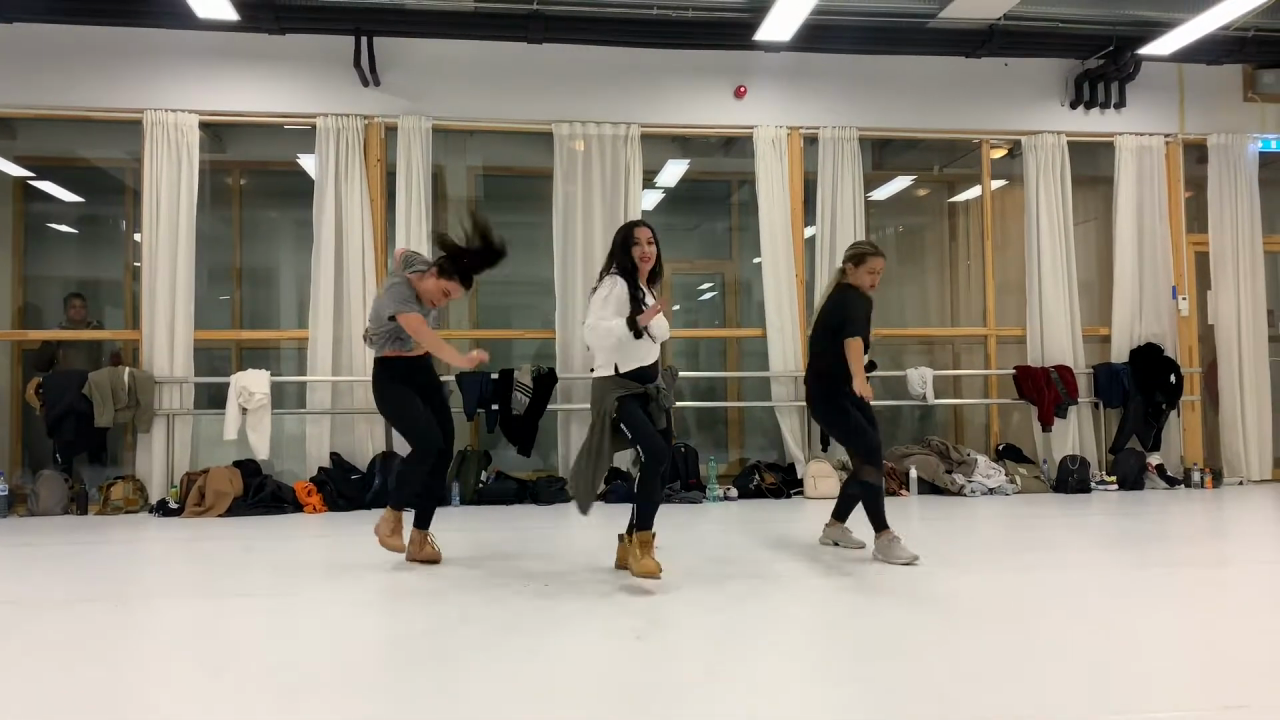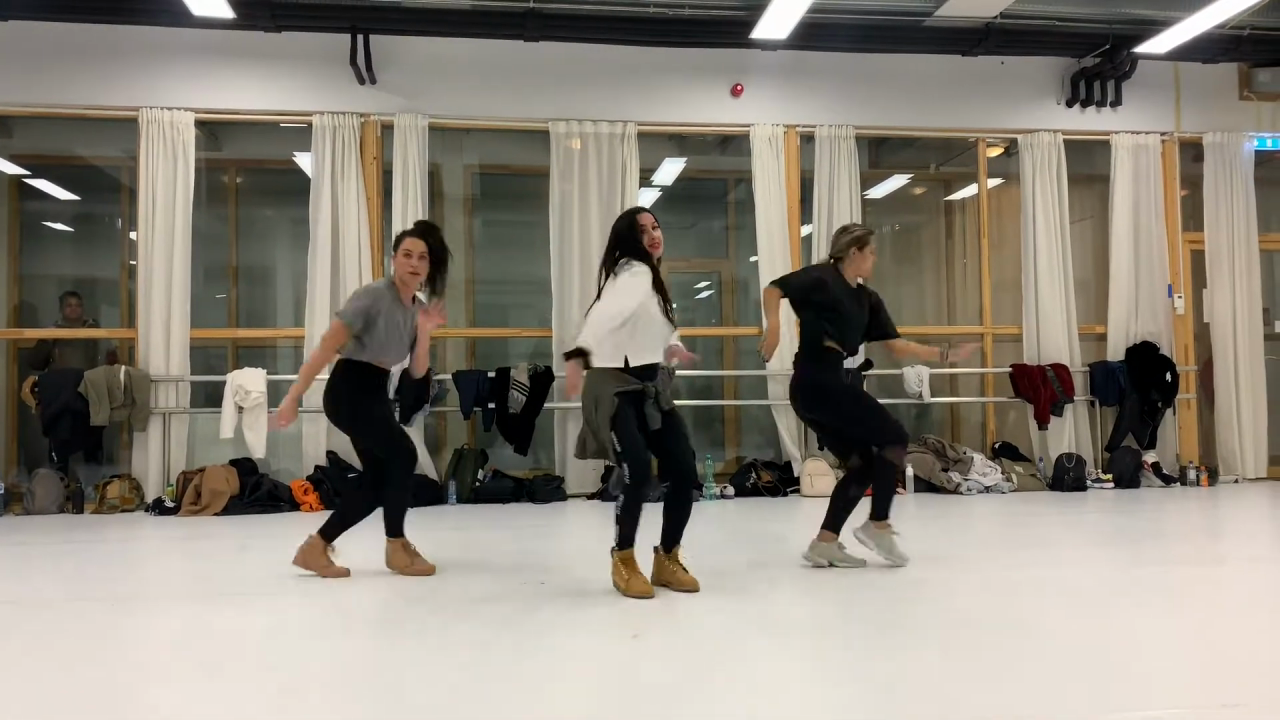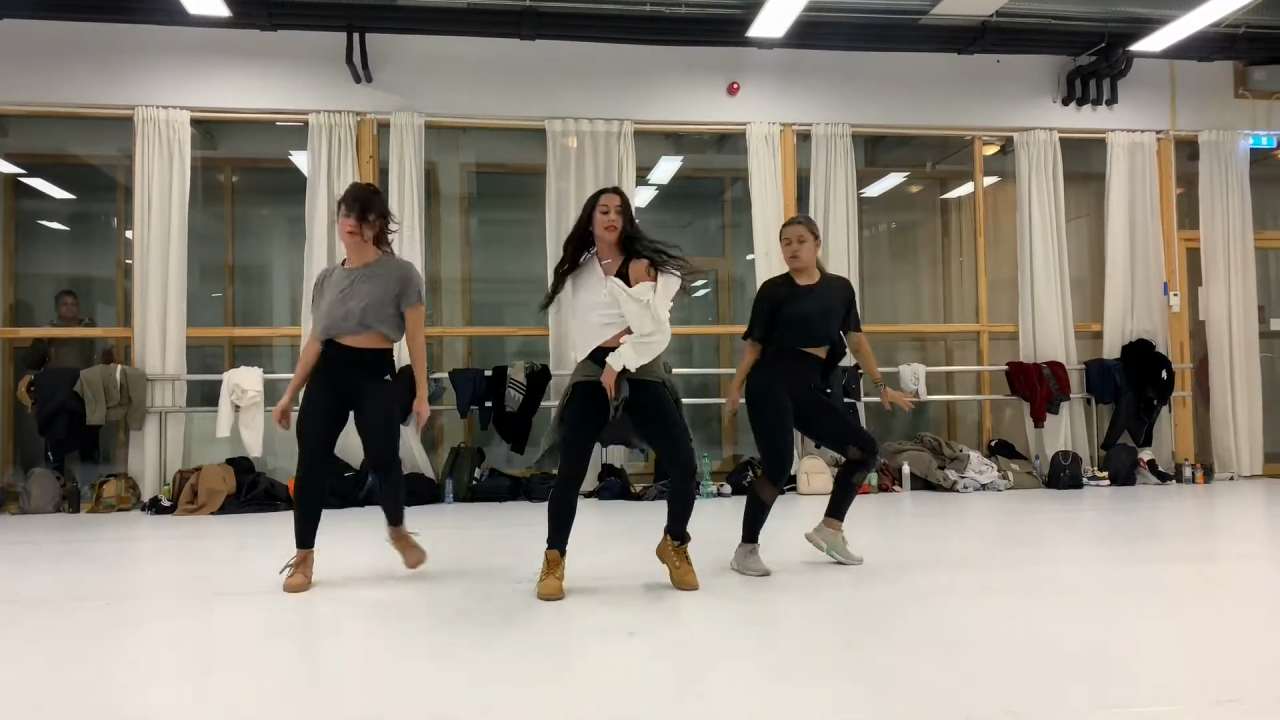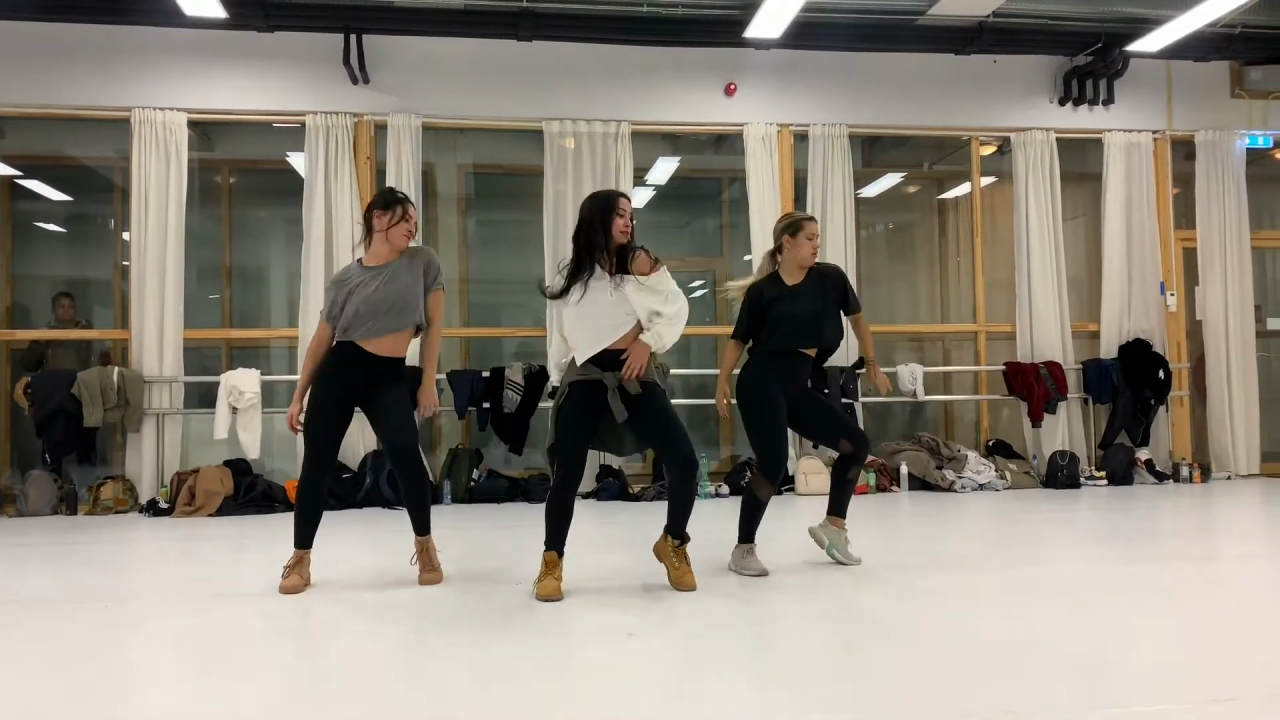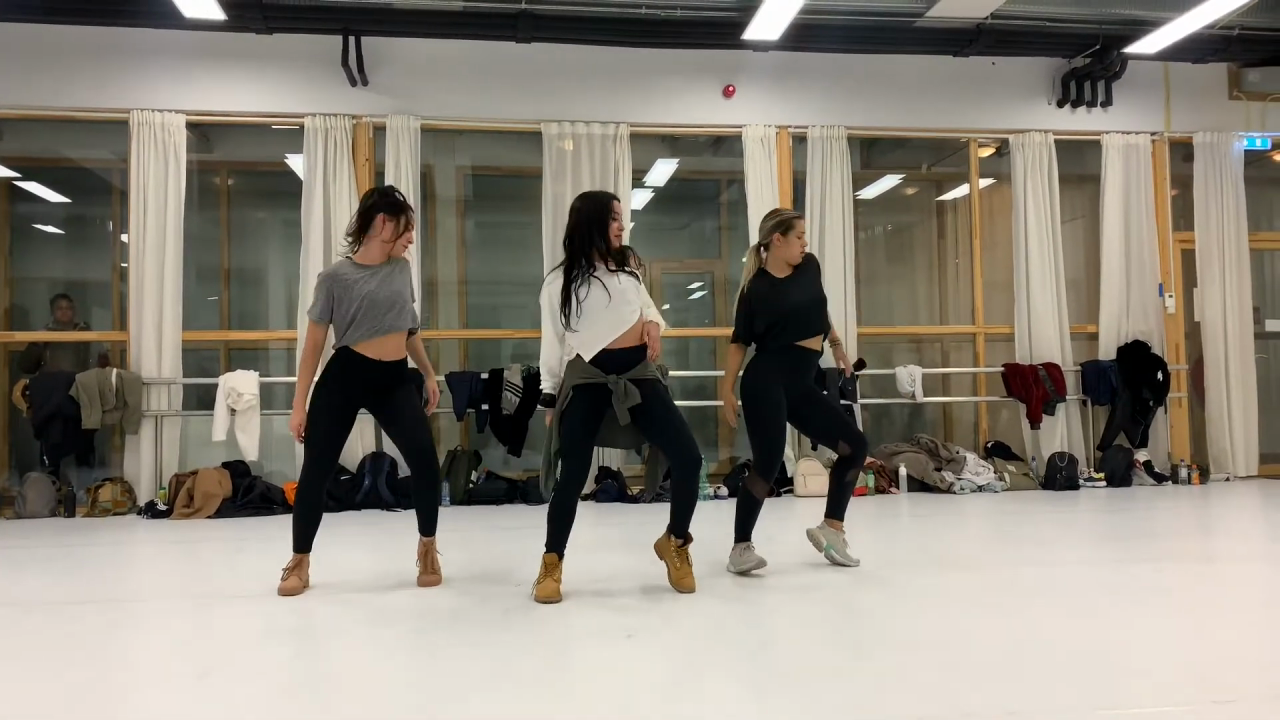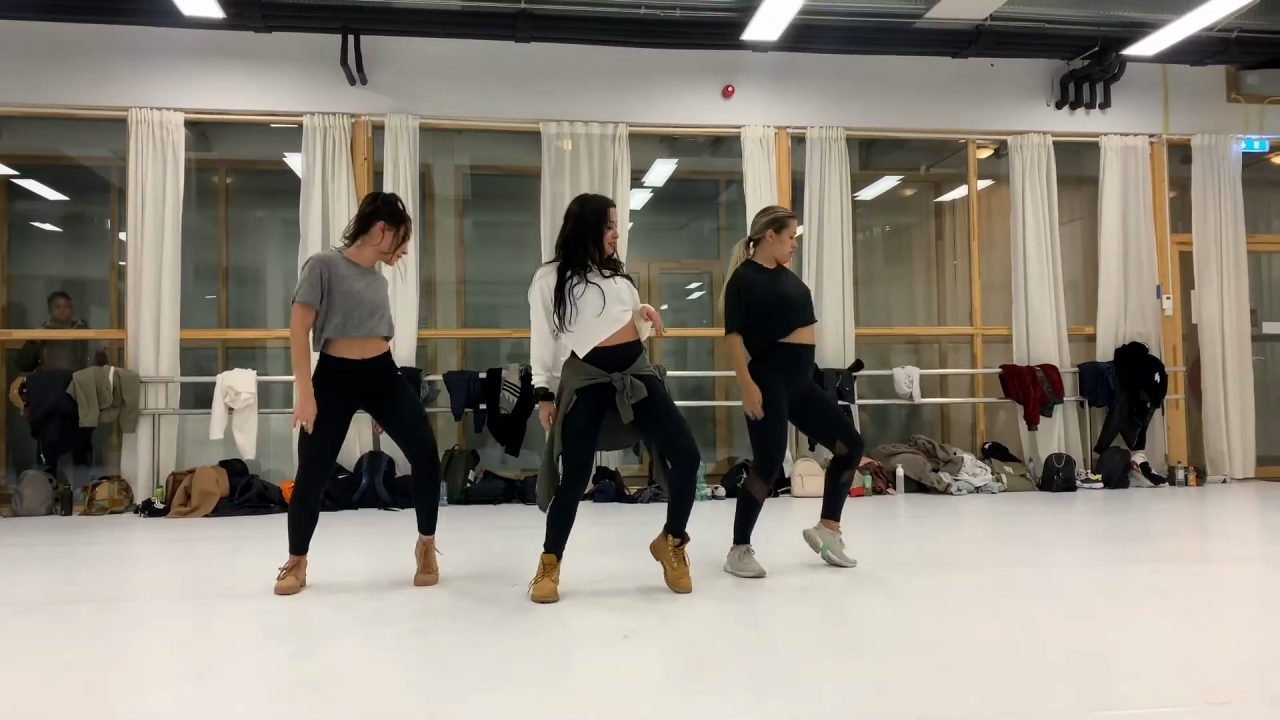
dt=0.4s
person 1, frame 1
left shoulder: (647, 290)
right shoulder: (615, 284)
right elbow: (594, 333)
right wrist: (637, 323)
left hip: (651, 387)
right hip: (618, 390)
left knee: (660, 468)
right knee: (656, 457)
left ankle: (633, 543)
right ankle: (639, 541)
person 1, frame 2
left shoulder: (654, 280)
right shoulder: (631, 272)
right elbow: (608, 311)
left wrist: (672, 347)
right wrist: (579, 353)
left hip: (653, 388)
right hip: (614, 385)
left knee: (685, 474)
right knee: (639, 474)
left ankle: (667, 559)
right ankle: (623, 558)
person 1, frame 3
left shoulder: (642, 265)
right shoulder: (575, 269)
left elbow: (657, 331)
left wrist: (619, 361)
left hip: (641, 371)
right hip: (592, 373)
left knee: (683, 465)
right knee: (570, 471)
left ankle: (674, 545)
right ankle: (554, 561)
person 1, frame 4
left shoulder: (639, 262)
right shoulder: (570, 276)
left elbow: (675, 310)
right elbow: (559, 336)
left wrist: (649, 341)
right wrist: (557, 386)
left hip: (635, 375)
right hip: (584, 378)
left knee: (685, 462)
right knee: (567, 474)
left ankle: (673, 544)
right ankle: (552, 562)
person 1, frame 5
left shoulder: (627, 263)
right shoulder: (561, 280)
right elbow: (552, 341)
left wrist: (654, 322)
right wrist: (549, 397)
left hip: (639, 373)
right hip: (587, 378)
left knee: (688, 458)
right knee: (573, 475)
left ankle: (675, 543)
right ankle: (551, 564)
person 1, frame 6
left shoulder: (613, 269)
right shoulder: (550, 278)
right elbow: (543, 339)
left wrist: (645, 313)
right wrist: (544, 392)
left hip: (636, 370)
right hip: (585, 377)
left knee: (686, 454)
right knee: (575, 476)
left ankle: (672, 543)
right ankle: (549, 563)
person 2, frame 1
left shoulder: (415, 269)
right shoulder: (398, 293)
left elbow: (404, 254)
right elbow: (424, 336)
right wrist: (460, 360)
left hip: (420, 372)
right hip: (393, 377)
left knee: (441, 455)
right knee: (427, 444)
left ankle: (421, 536)
right ankle: (392, 518)
person 2, frame 2
left shoulder: (419, 308)
right shoulder: (374, 297)
left elbow: (418, 370)
right elbow: (329, 346)
left wrist: (427, 334)
right wrist: (294, 398)
left hip: (376, 391)
right hip: (350, 388)
left knee: (380, 476)
right knee: (403, 455)
left ankle: (314, 549)
right ankle: (397, 547)
person 2, frame 3
left shoulder: (401, 271)
right shoulder: (327, 278)
left elbow: (416, 333)
right elbow: (315, 341)
left wrist: (422, 392)
right wrist: (291, 393)
left hip: (375, 372)
right hip: (329, 371)
left knee: (383, 460)
right knee: (312, 465)
left ankle: (397, 529)
right ankle: (303, 558)
person 2, frame 4
left shoulder: (422, 261)
right shoulder: (344, 279)
left elbow: (434, 323)
right elbow: (322, 338)
left wrist: (429, 380)
right wrist: (298, 397)
left hip: (389, 377)
right hip: (339, 371)
left knee: (407, 457)
right knee: (316, 466)
left ankle: (425, 546)
right ankle: (300, 560)
person 2, frame 5
left shoulder: (401, 269)
right shoulder: (335, 277)
right elbow: (314, 342)
left wrist: (429, 374)
right wrist: (299, 405)
left hip: (396, 378)
right hip: (344, 377)
left knee: (425, 458)
right knee: (316, 470)
left ankle: (427, 549)
right ankle: (299, 564)
person 2, frame 6
left shoulder: (378, 279)
right shoulder: (322, 265)
right elbow: (299, 330)
right wrist: (303, 392)
left hip: (382, 374)
right hip: (333, 378)
left knee: (426, 455)
right knee: (311, 474)
left ankle: (426, 547)
right ankle: (295, 563)
person 3, frame 1
left shoulder: (840, 296)
right shoulder: (856, 299)
right elbow: (851, 338)
right wrist: (859, 379)
left hip: (834, 390)
right hip: (829, 392)
left knee: (868, 460)
right knee: (867, 451)
left ankle: (835, 527)
right ankle: (884, 538)
person 3, frame 2
left shoulder: (867, 298)
right shoulder: (822, 277)
left elbow: (896, 345)
right elbow: (773, 290)
left wrist: (946, 355)
right wrist: (773, 326)
left hip: (832, 381)
right hip: (815, 380)
left knee: (863, 463)
right knee: (895, 438)
left ankle: (825, 542)
right ankle: (878, 527)
person 3, frame 3
left shoulder: (839, 288)
right shoulder: (774, 289)
left elbow: (855, 339)
right elbow: (754, 342)
left wrist: (881, 385)
right wrist: (736, 386)
left hip: (808, 388)
right hip: (770, 383)
left knee: (864, 450)
right knee: (778, 465)
left ankle: (829, 529)
right ankle: (746, 548)
person 3, frame 4
left shoulder: (829, 277)
right shoulder: (763, 289)
left elbow: (857, 318)
right elbow: (739, 338)
left wrist: (873, 367)
right wrist: (723, 381)
left hip: (798, 386)
right hip: (761, 382)
left knee: (856, 444)
right knee: (773, 464)
left ankle: (833, 527)
right ankle: (743, 549)
person 3, frame 5
left shoulder: (809, 266)
right shoulder: (755, 287)
right elbow: (739, 342)
left wrist: (836, 344)
right wrist: (727, 389)
left hip: (803, 383)
right hip: (766, 379)
left knee: (855, 446)
right knee: (768, 462)
left ankle: (831, 529)
right ankle: (741, 547)
person 3, frame 6
left shoulder: (782, 272)
right shoulder: (744, 277)
right elbow: (734, 334)
right wrist: (746, 382)
left hip: (801, 378)
right hip: (768, 379)
left knee: (850, 445)
right knee: (769, 461)
left ankle: (827, 530)
right ankle: (739, 550)
